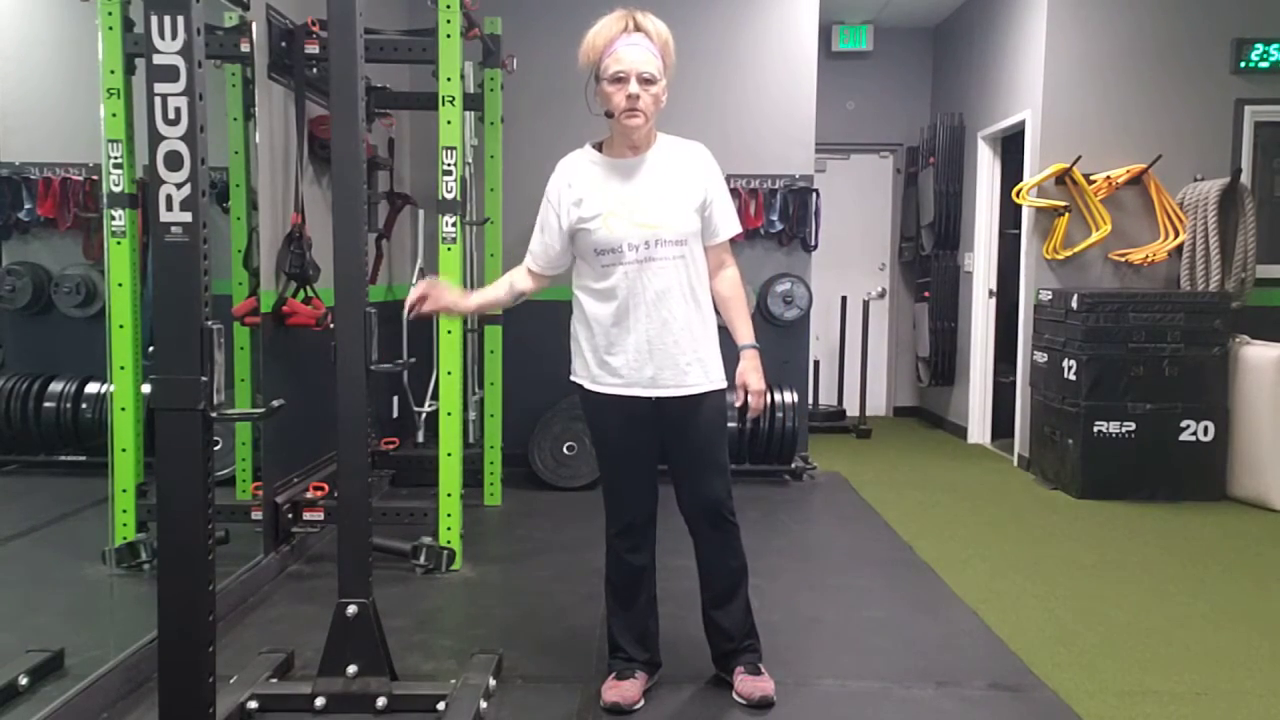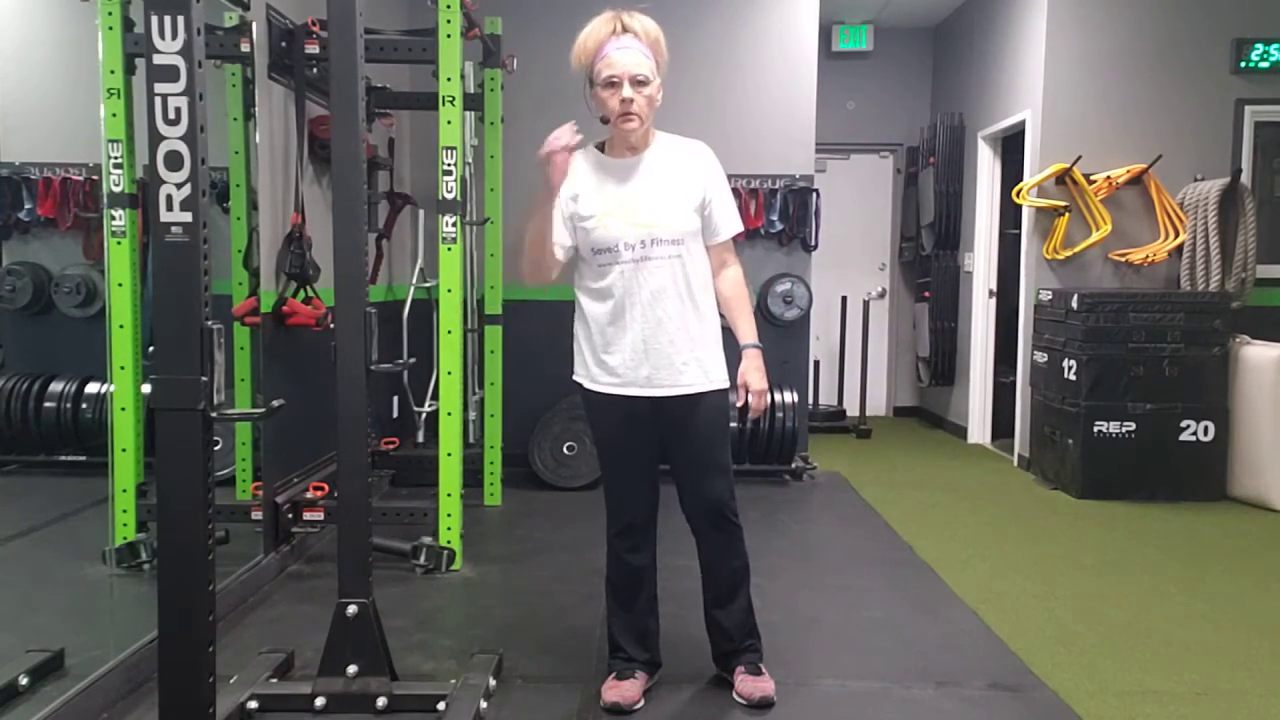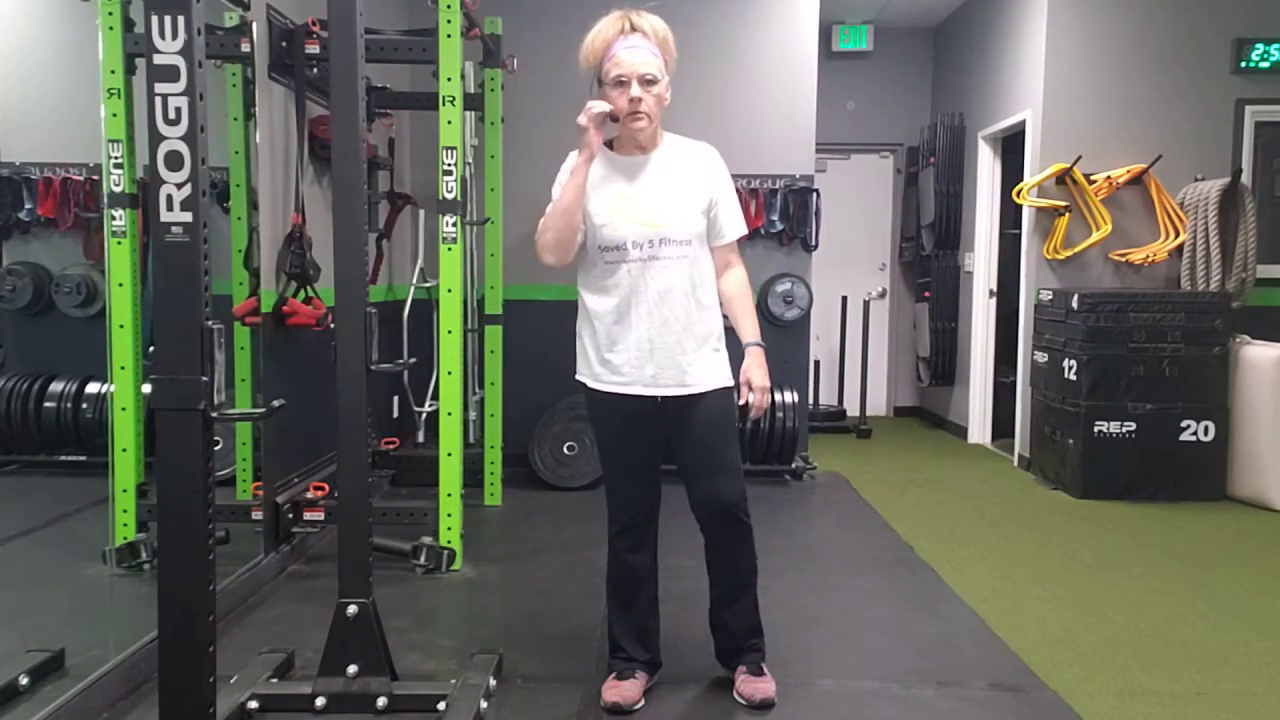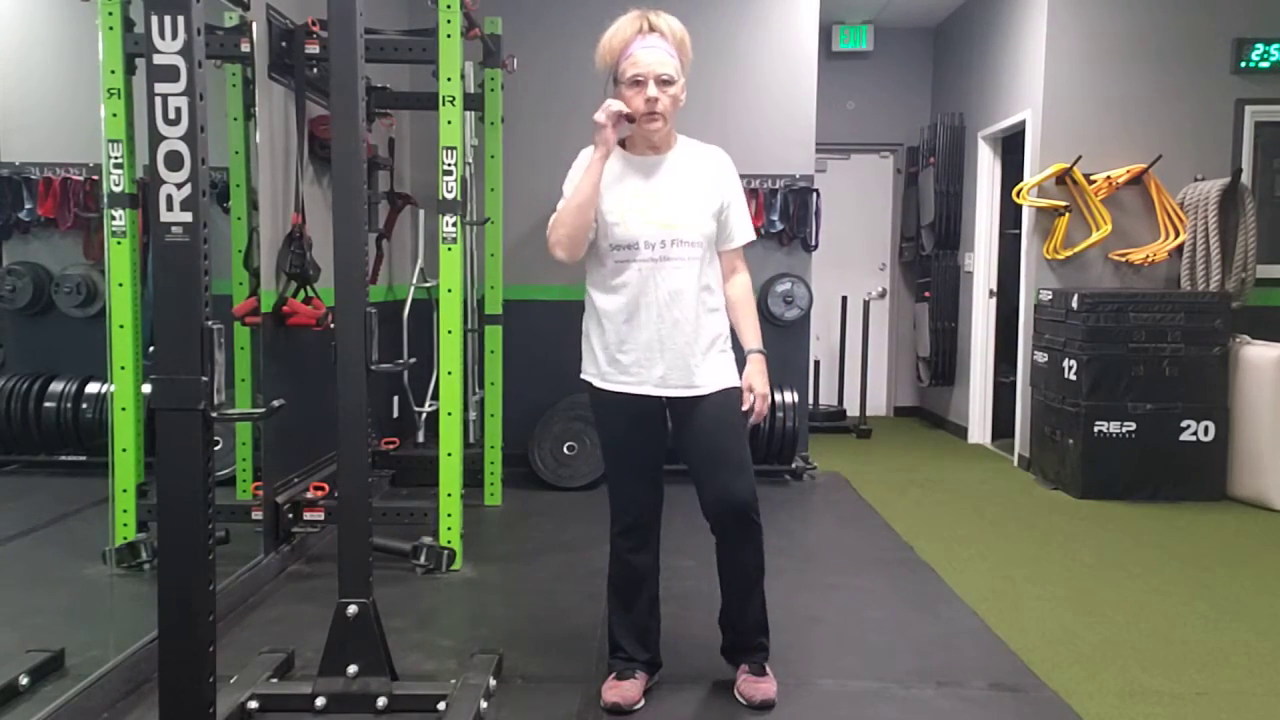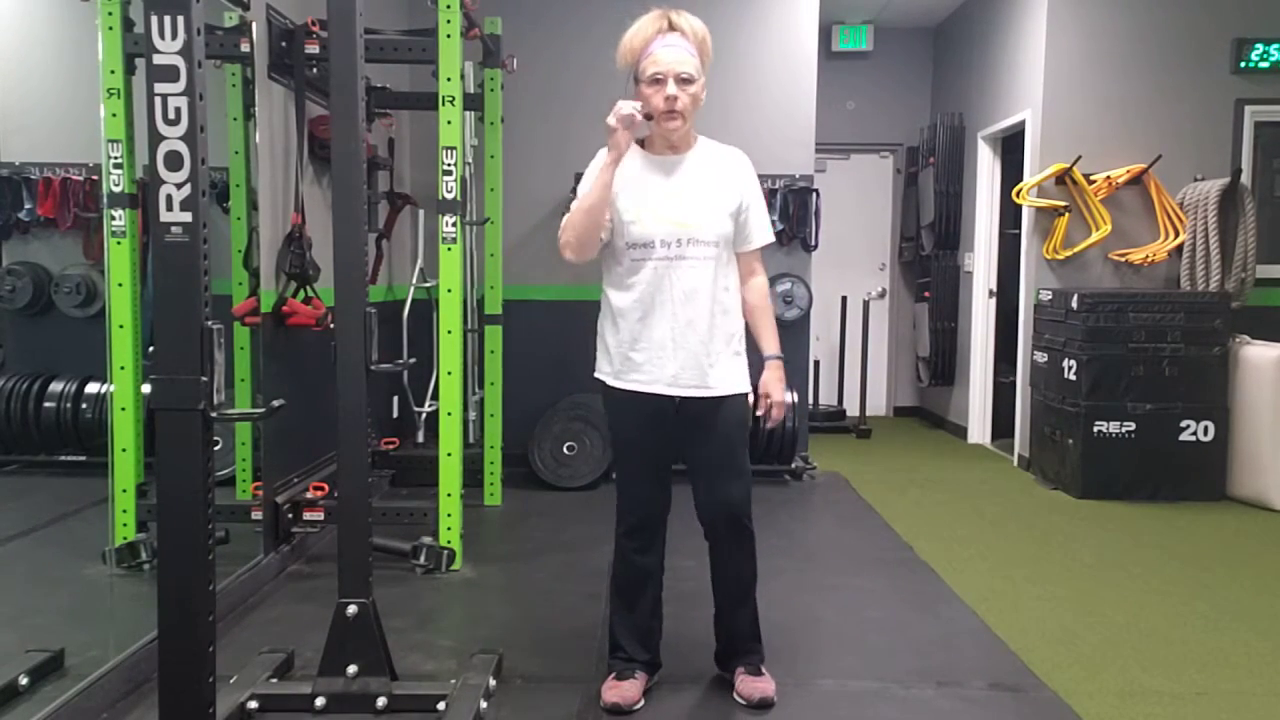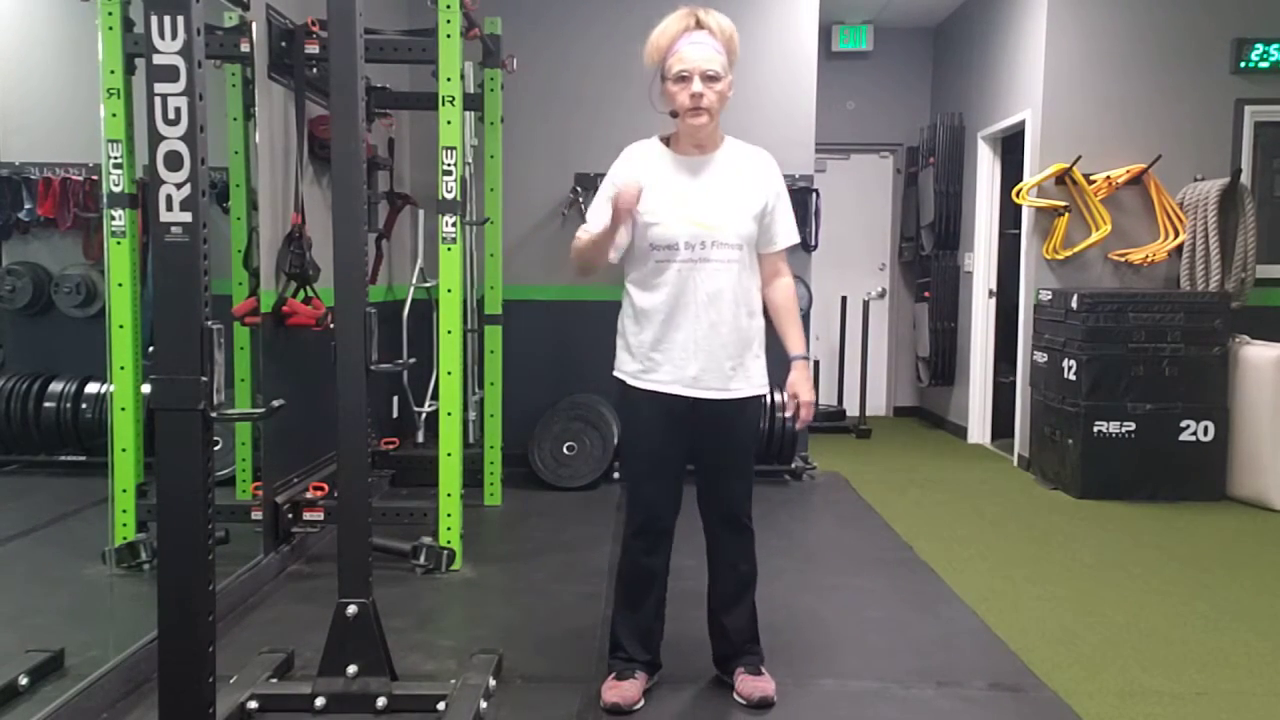
dt=0.2s
person 1, frame 1
left shoulder: (695, 163)
right shoulder: (573, 176)
left elbow: (721, 266)
right elbow: (534, 275)
left wrist: (747, 350)
right wrist: (466, 300)
left hip: (691, 377)
right hip: (612, 383)
left knee: (712, 515)
right knee: (627, 526)
left ankle: (739, 654)
right ankle: (633, 658)
person 1, frame 2
left shoulder: (694, 162)
right shoulder: (576, 172)
left elbow: (724, 266)
right elbow: (539, 272)
left wrist: (751, 349)
right wrist: (551, 186)
left hip: (695, 377)
right hip: (613, 382)
left knee: (715, 515)
right knee: (629, 524)
left ankle: (741, 653)
right ankle: (632, 659)
person 1, frame 3
left shoulder: (701, 162)
right shoulder: (583, 167)
left elbow: (728, 267)
right elbow: (553, 253)
left wrist: (753, 349)
right wrist: (588, 154)
left hip: (700, 375)
right hip: (616, 379)
left knee: (726, 510)
right knee: (631, 524)
left ankle: (743, 652)
right ankle: (632, 659)
person 1, frame 4
left shoulder: (712, 166)
right shoulder: (596, 164)
left elbow: (733, 274)
right elbow: (564, 248)
left wrist: (755, 356)
right wrist: (602, 150)
left hip: (707, 376)
right hip: (622, 379)
left knee: (736, 509)
right knee: (633, 524)
left ankle: (748, 652)
right ankle: (632, 659)
person 1, frame 5
left shoulder: (731, 167)
right shoulder: (614, 163)
left elbow: (751, 275)
right elbow: (574, 250)
left wrist: (773, 360)
right wrist: (613, 157)
left hip: (717, 379)
right hip: (634, 379)
left knee: (729, 518)
right knee: (639, 523)
left ankle: (741, 655)
right ankle: (632, 659)
person 1, frame 6
left shoulder: (757, 168)
right shoulder: (636, 164)
left elbow: (776, 276)
right elbow: (583, 255)
left wrist: (800, 361)
right wrist: (612, 227)
left hip: (734, 382)
right hip: (651, 379)
left knee: (730, 521)
right knee: (648, 521)
left ankle: (739, 655)
right ankle: (632, 659)
